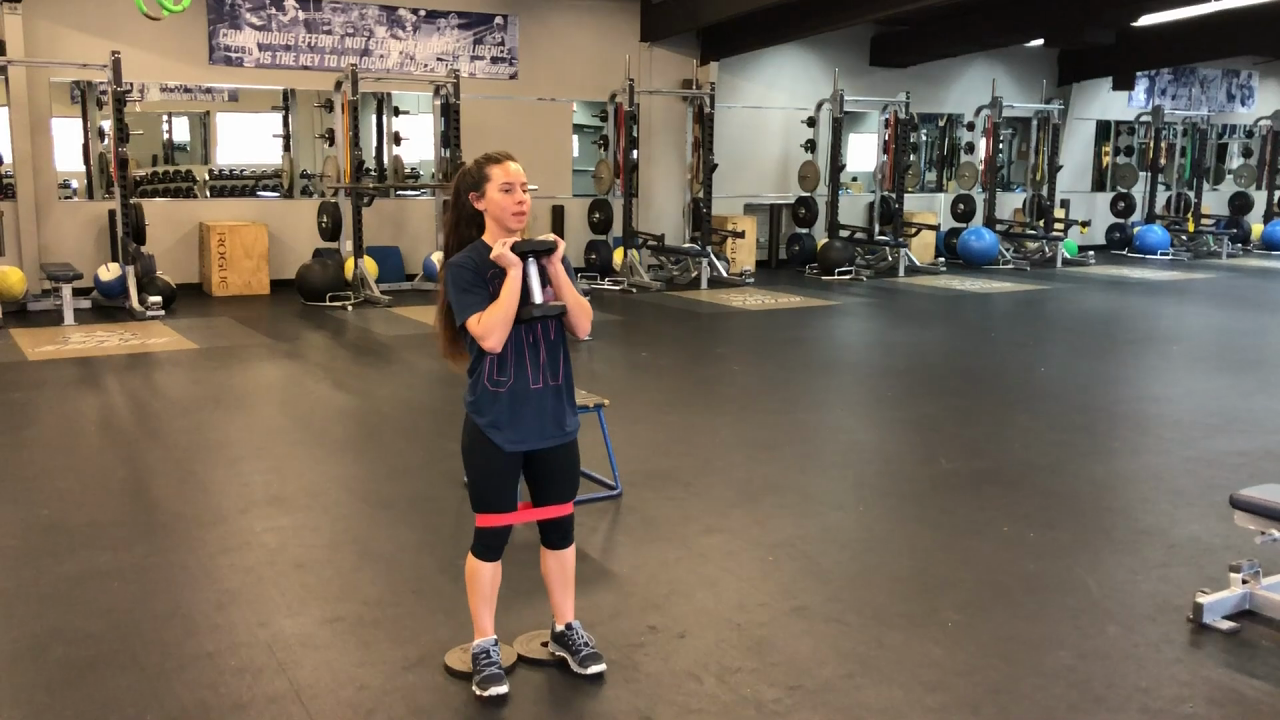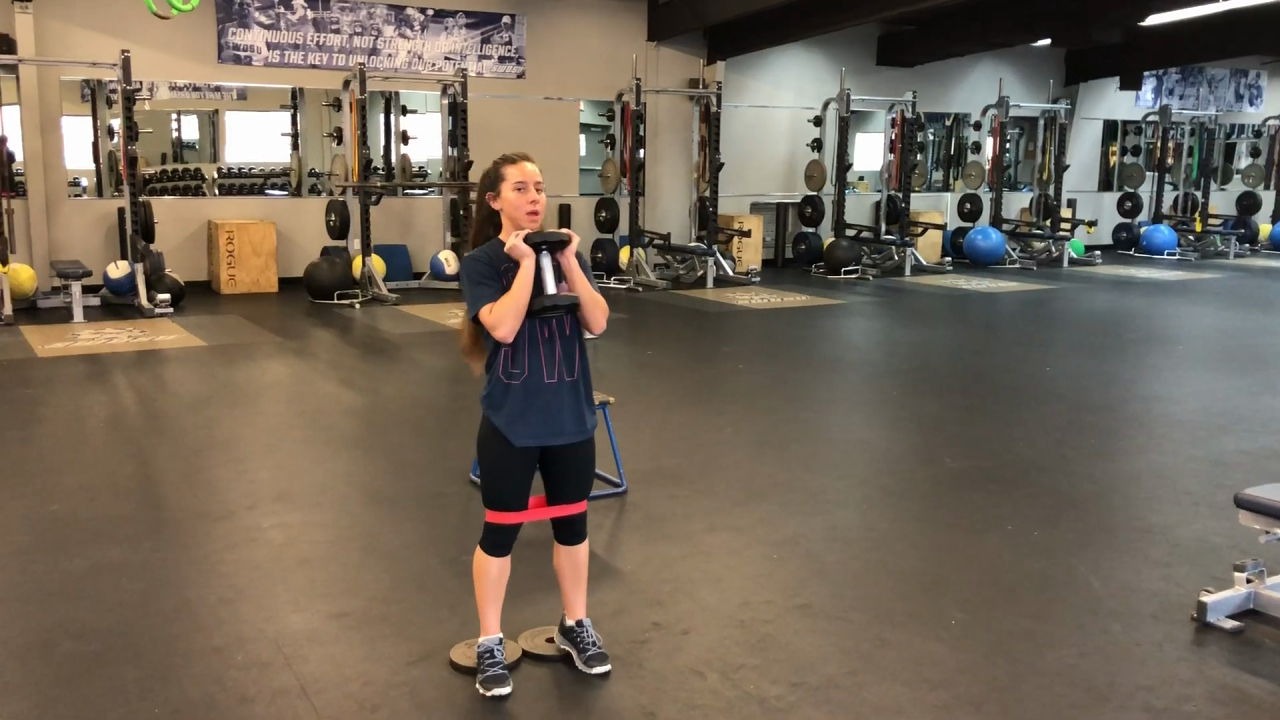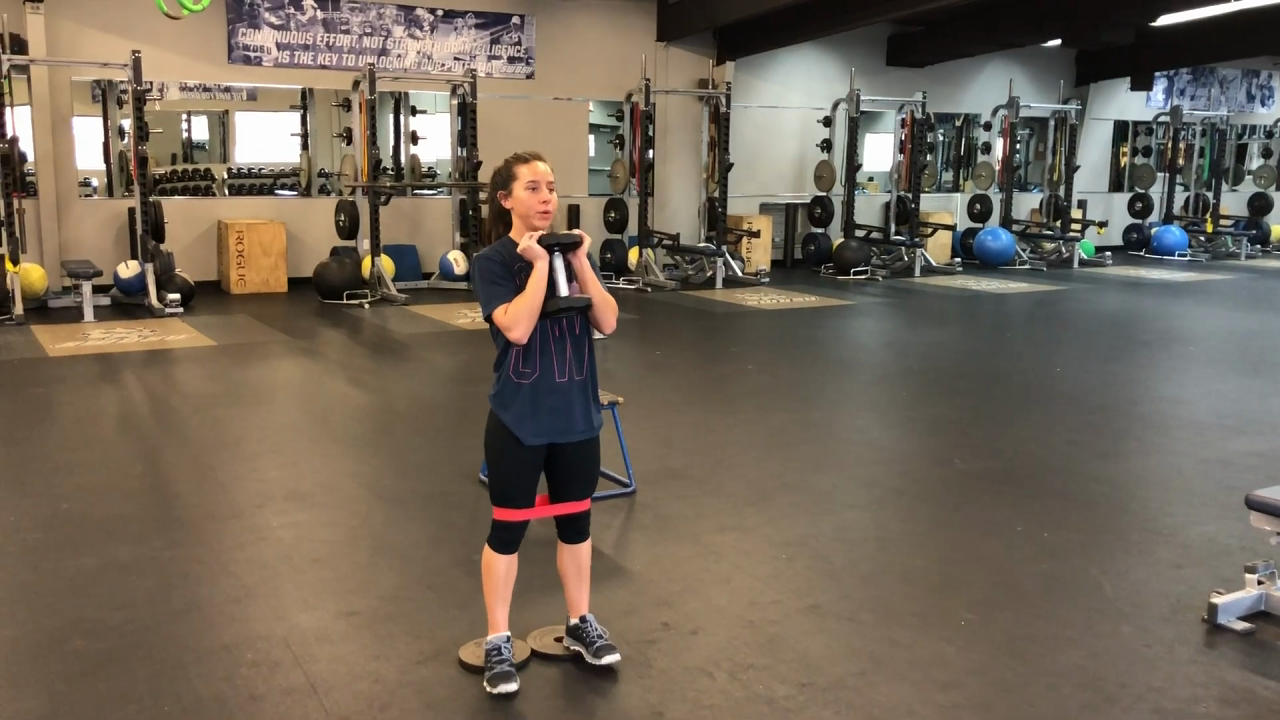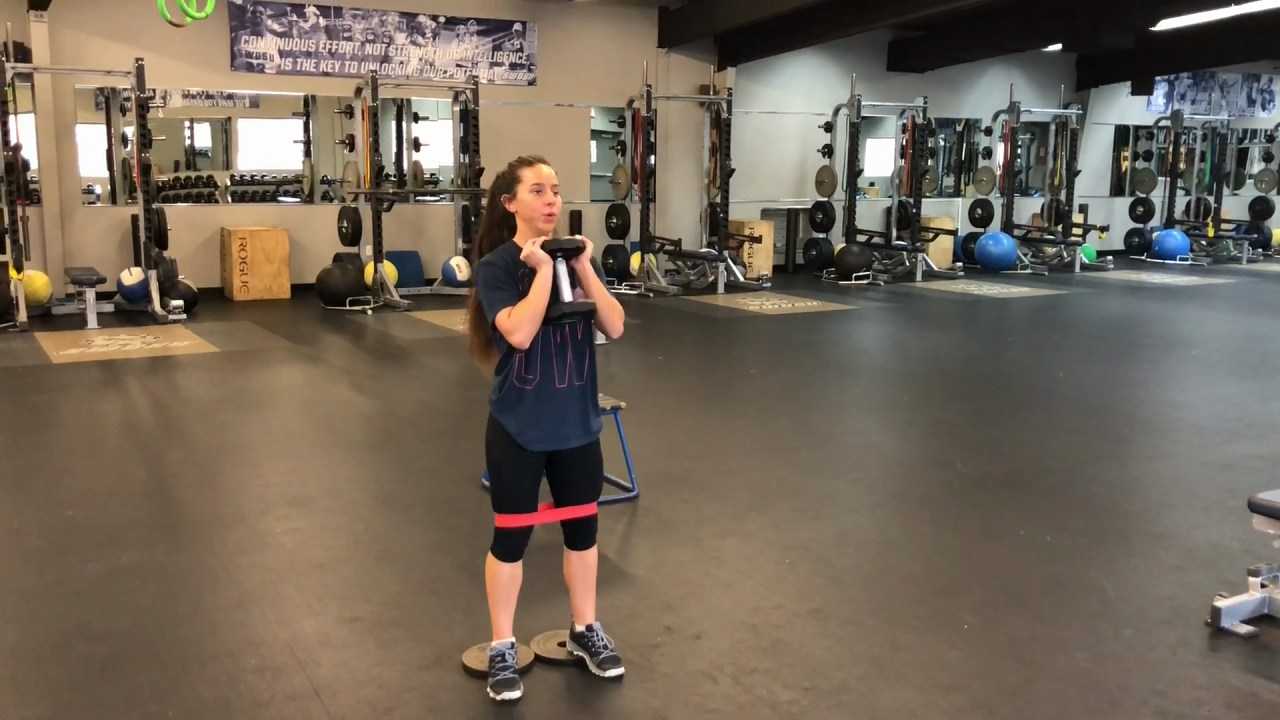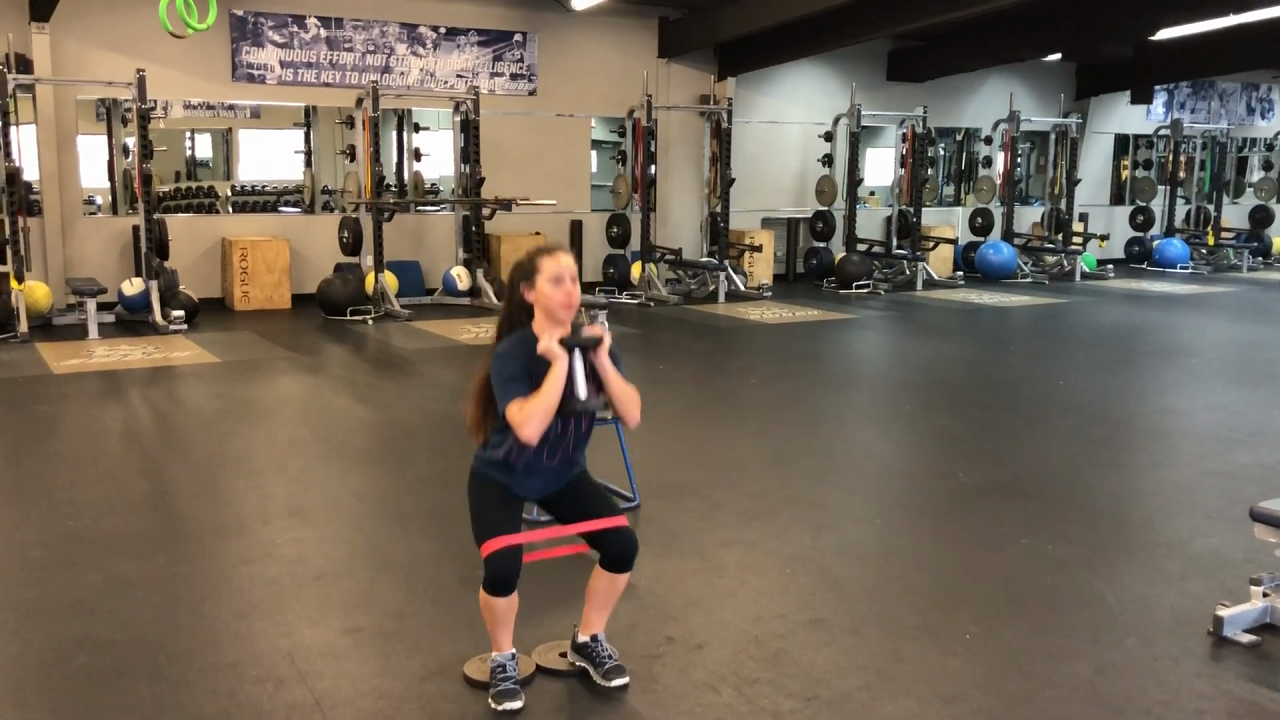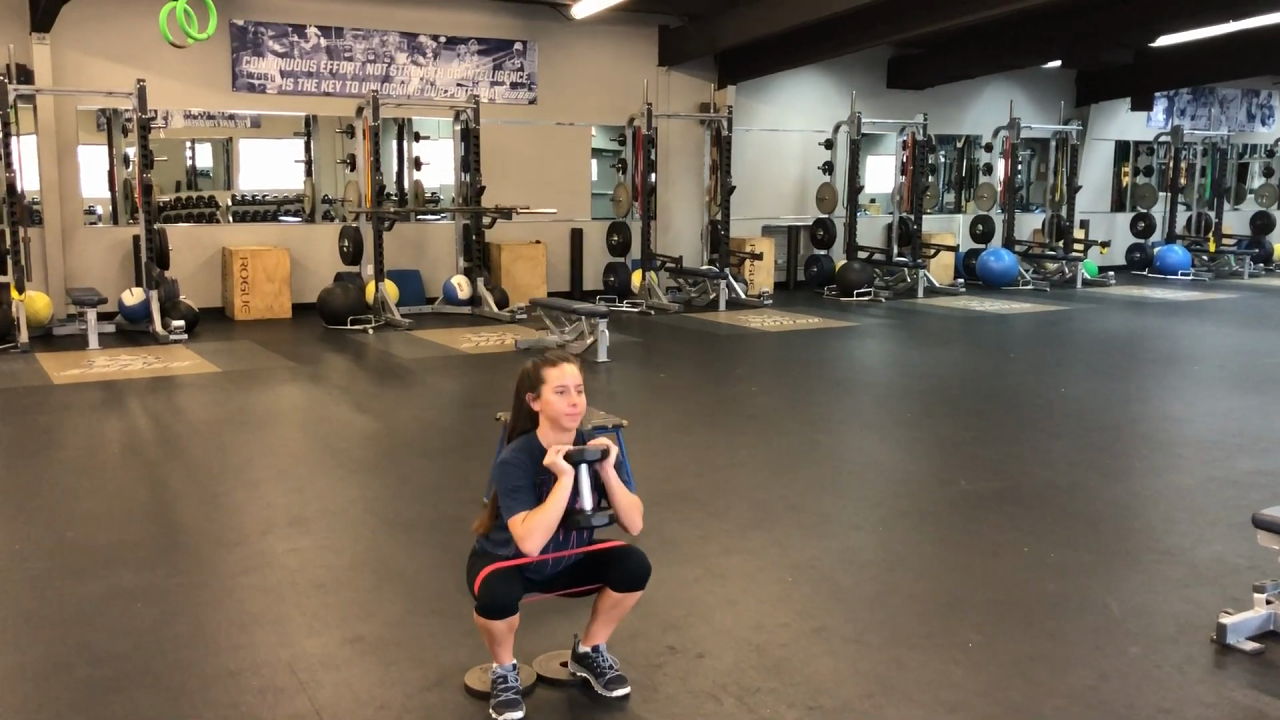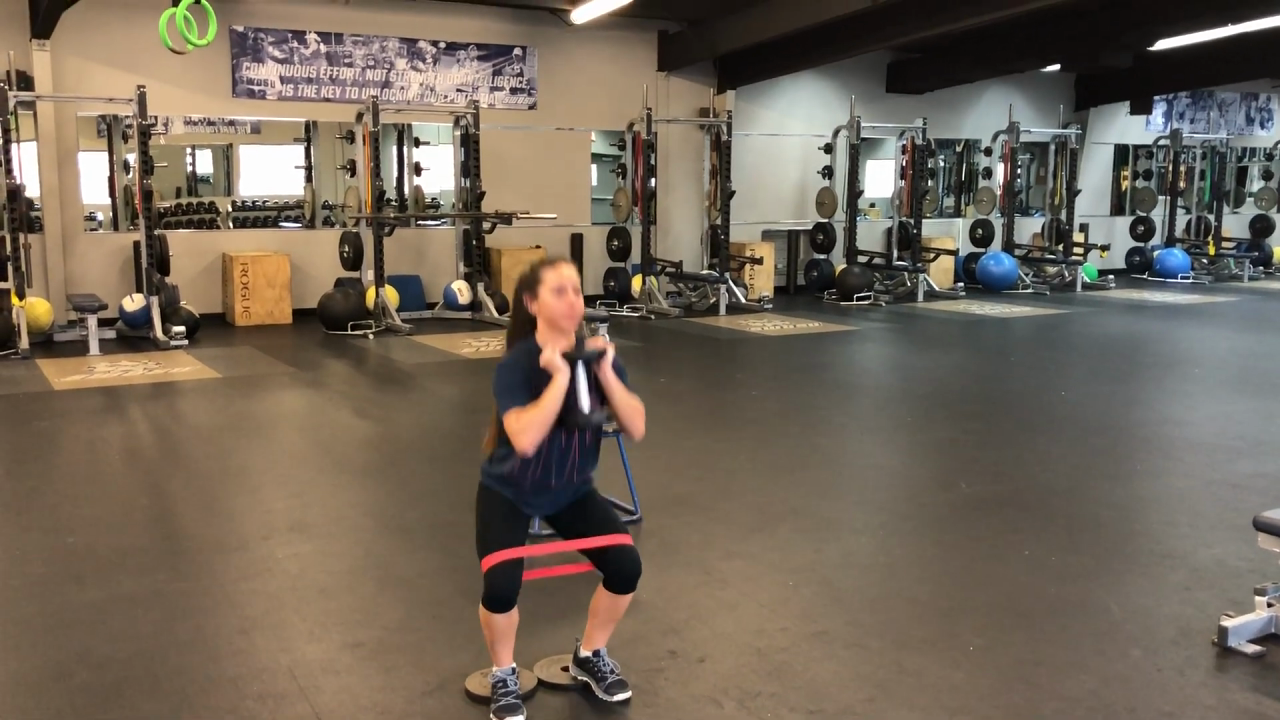
dt=0.4s
person 1, frame 1
left shoulder: (546, 253)
right shoulder: (466, 266)
left elbow: (582, 327)
right elbow: (491, 338)
left wrist: (555, 268)
right wrist: (513, 270)
left hip: (554, 420)
right hip: (494, 427)
left knee: (559, 528)
right knee: (492, 535)
left ankle: (566, 629)
right ankle: (485, 646)
person 1, frame 2
left shoulder: (566, 252)
right shoulder: (481, 262)
left elbow: (598, 322)
right elbow: (503, 327)
left wrist: (567, 262)
right wrist: (527, 263)
left hip: (571, 416)
right hip: (510, 422)
left knee: (572, 523)
right knee: (501, 531)
left ankle: (575, 625)
right ankle: (490, 643)
person 1, frame 3
left shoulder: (573, 251)
right shoulder: (491, 261)
left elbow: (607, 323)
right elbow: (516, 328)
left wrist: (579, 263)
right wrist: (541, 263)
left hip: (577, 415)
right hip: (518, 421)
left knee: (575, 522)
right knee: (508, 529)
left ankle: (580, 623)
right ankle: (498, 641)
person 1, frame 4
left shoulder: (577, 255)
right shoulder: (497, 266)
left elbow: (614, 327)
right elbow: (519, 333)
left wrist: (584, 269)
right wrist: (544, 269)
left hip: (577, 423)
right hip: (517, 427)
left knee: (580, 528)
right knee: (512, 536)
left ankle: (585, 631)
right ankle: (502, 648)
person 1, frame 5
left shoulder: (591, 342)
right shoulder: (511, 354)
left elbow: (632, 415)
right elbow: (528, 430)
left wrist: (602, 360)
right wrist: (558, 364)
left hip: (564, 475)
right hip: (502, 479)
left knee: (622, 545)
right knee: (503, 567)
left ankle: (588, 641)
right ankle: (503, 661)
person 1, frame 6
left shoulder: (597, 448)
right shoulder: (516, 460)
left elbow: (635, 524)
right elbow: (530, 544)
left wrist: (607, 471)
right wrist: (565, 477)
left hip: (567, 560)
right hip: (505, 559)
left knee: (634, 567)
right knee: (497, 597)
left ankle: (589, 651)
right ankle: (504, 671)
person 1, frame 7
left shoulder: (598, 354)
right shoulder: (515, 364)
left elbow: (636, 428)
right elbow: (525, 440)
left wrist: (606, 372)
right wrist: (560, 377)
left hip: (571, 490)
right hip: (509, 493)
left knee: (625, 567)
right knee: (501, 584)
left ankle: (589, 656)
right ankle: (503, 676)
